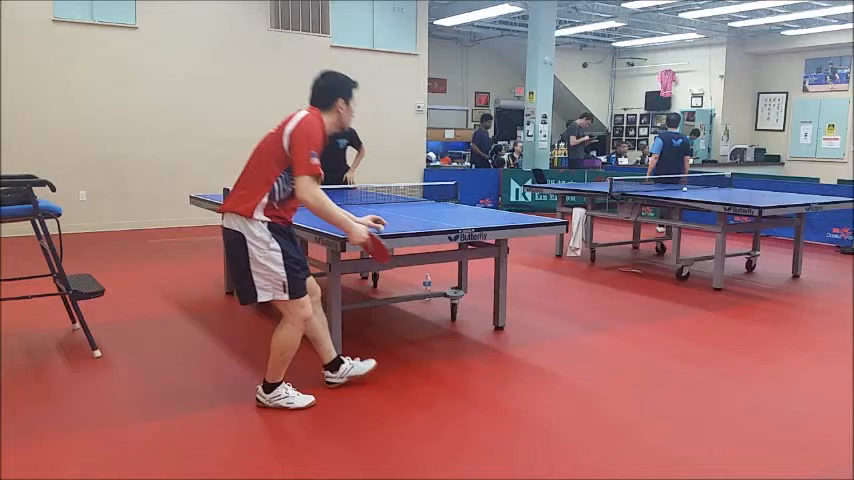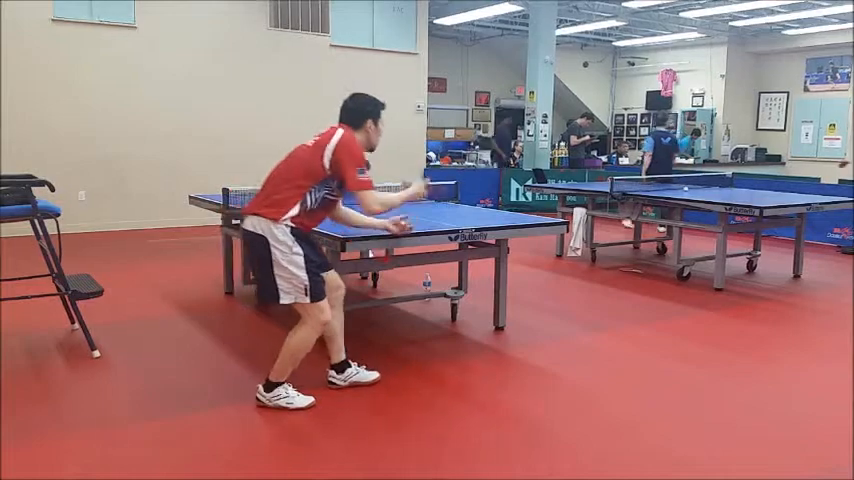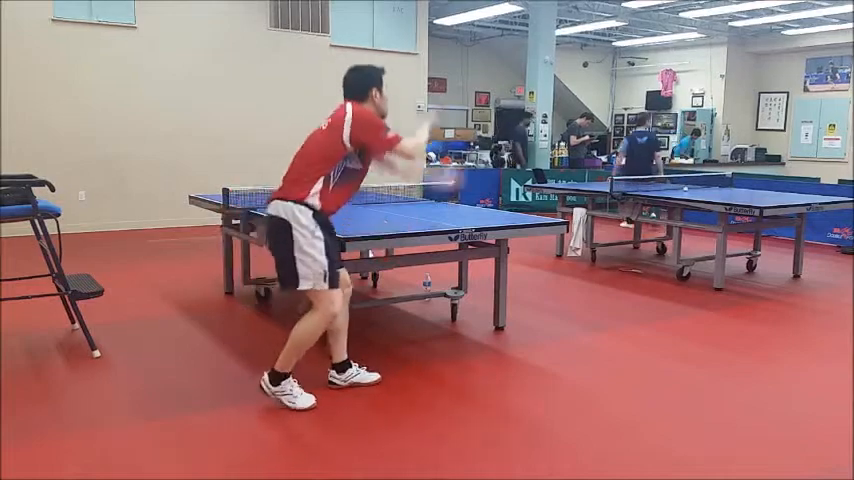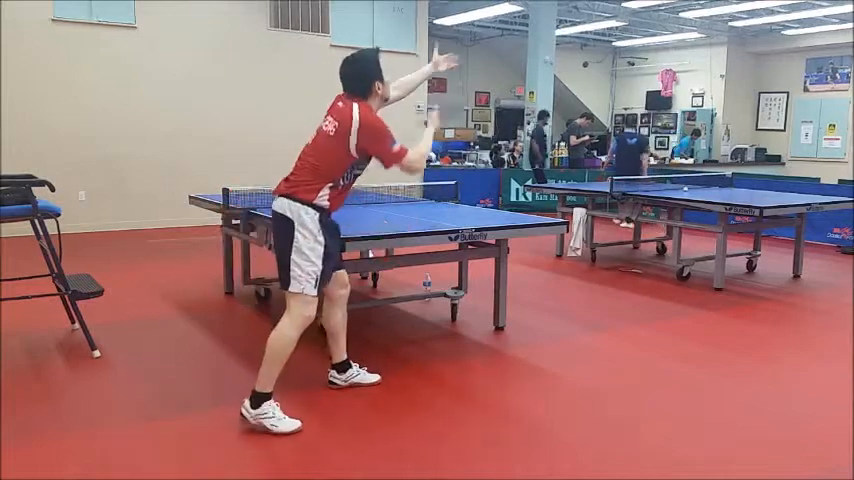
dt=0.4s
person 1, frame 1
left shoulder: (309, 126)
right shoulder: (308, 125)
left elbow: (306, 195)
right elbow: (306, 193)
left wrist: (354, 220)
right wrist: (350, 229)
left hip: (268, 223)
right hip: (252, 226)
left knee: (312, 294)
right knee: (299, 312)
left ankle: (335, 366)
right ankle: (271, 389)
person 1, frame 2
left shoulder: (335, 142)
right shoulder: (346, 143)
left elbow: (334, 209)
right elbow: (372, 203)
left wrist: (382, 225)
right wrist: (409, 194)
left hip: (284, 227)
right hip: (272, 230)
left knee: (334, 289)
right knee: (318, 316)
left ankle: (341, 369)
right ankle: (272, 389)
person 1, frame 3
left shoulder: (351, 120)
right shoulder: (360, 116)
left elbow: (391, 158)
right elbow: (411, 150)
right wrist: (425, 129)
left hip: (306, 214)
right hip: (297, 215)
left knee: (340, 288)
right knee: (329, 308)
left ankle: (341, 369)
right ankle: (278, 379)
person 1, frame 4
left shoulder: (345, 103)
right shoulder: (368, 122)
left elbow: (392, 93)
right elbow: (410, 163)
left wrist: (430, 69)
right wrist: (431, 130)
left hip: (308, 211)
right hip: (302, 214)
left knee: (339, 288)
right knee: (302, 311)
left ankle: (342, 369)
right ankle: (259, 403)
person 2, frame 1
left shoulder: (661, 137)
right shoulder: (684, 139)
left elbow: (654, 158)
right elbow: (686, 160)
left wrist: (648, 174)
right wrist: (685, 176)
left hip: (661, 175)
right hip: (676, 176)
left ankle: (663, 224)
right ankle: (664, 224)
person 2, frame 2
left shoulder: (652, 137)
right shoulder: (672, 138)
left elbow: (648, 156)
right elbow: (673, 157)
left wrist: (643, 173)
left hip: (653, 173)
right hip: (667, 174)
right ankle: (662, 225)
person 2, frame 3
left shoulder: (629, 138)
right shoulder: (653, 138)
left elbow: (620, 156)
right elbow: (657, 157)
left wrist: (615, 171)
right wrist: (661, 172)
left hip: (630, 172)
right hip: (646, 173)
left ankle: (629, 220)
person 2, frame 4
left shoulder: (618, 138)
right shoulder: (641, 139)
left elbow: (610, 155)
right elbow: (644, 158)
left wrist: (606, 163)
right wrist: (644, 173)
left hip: (620, 172)
right hip: (634, 173)
left ankle: (624, 218)
right ankle: (628, 219)
